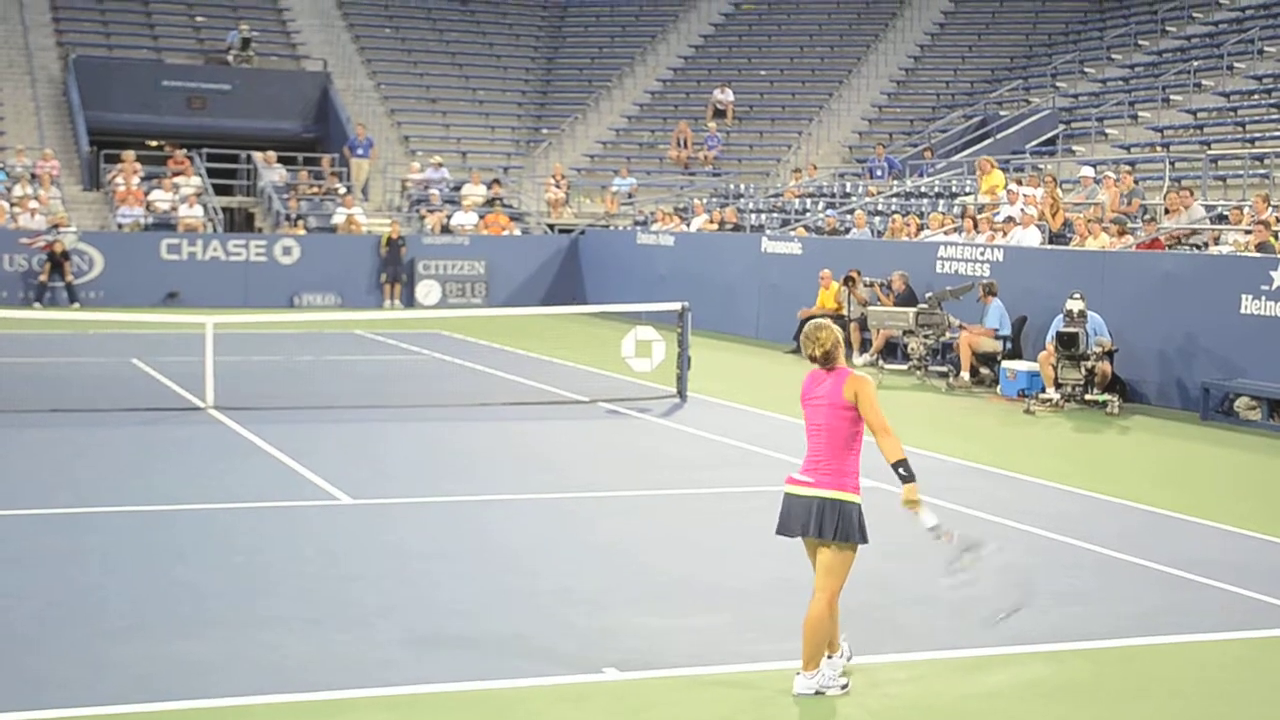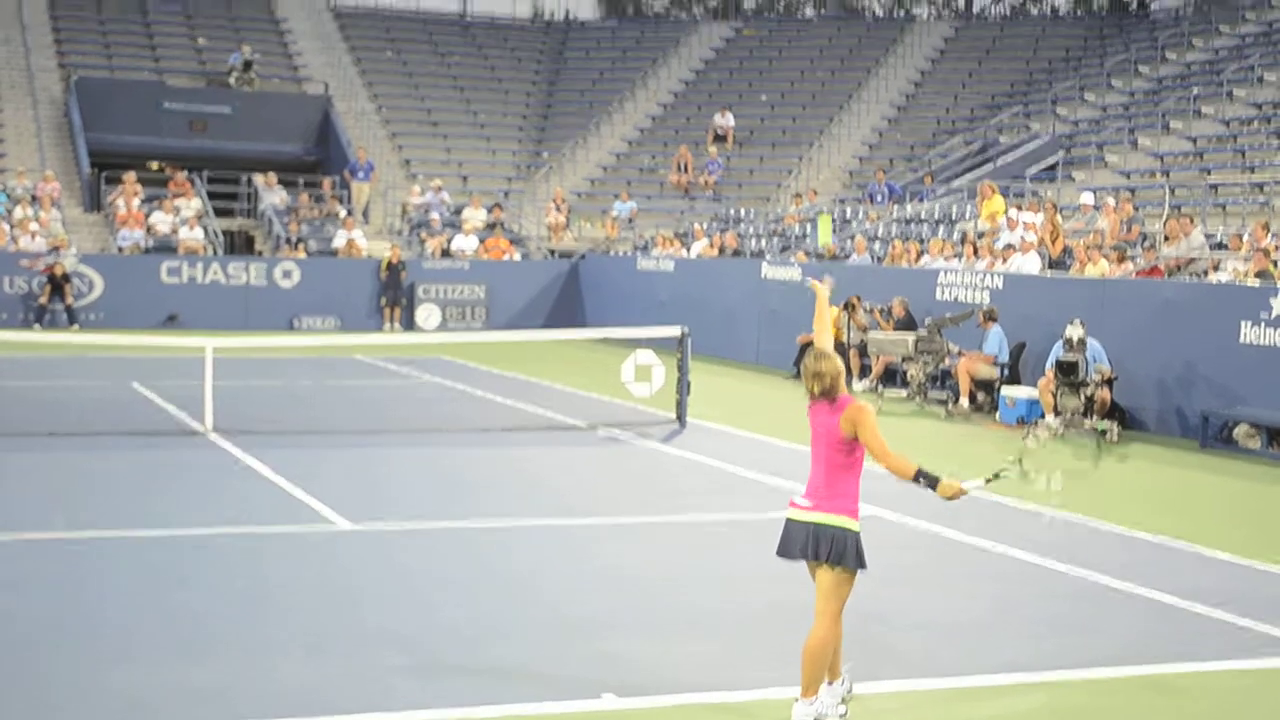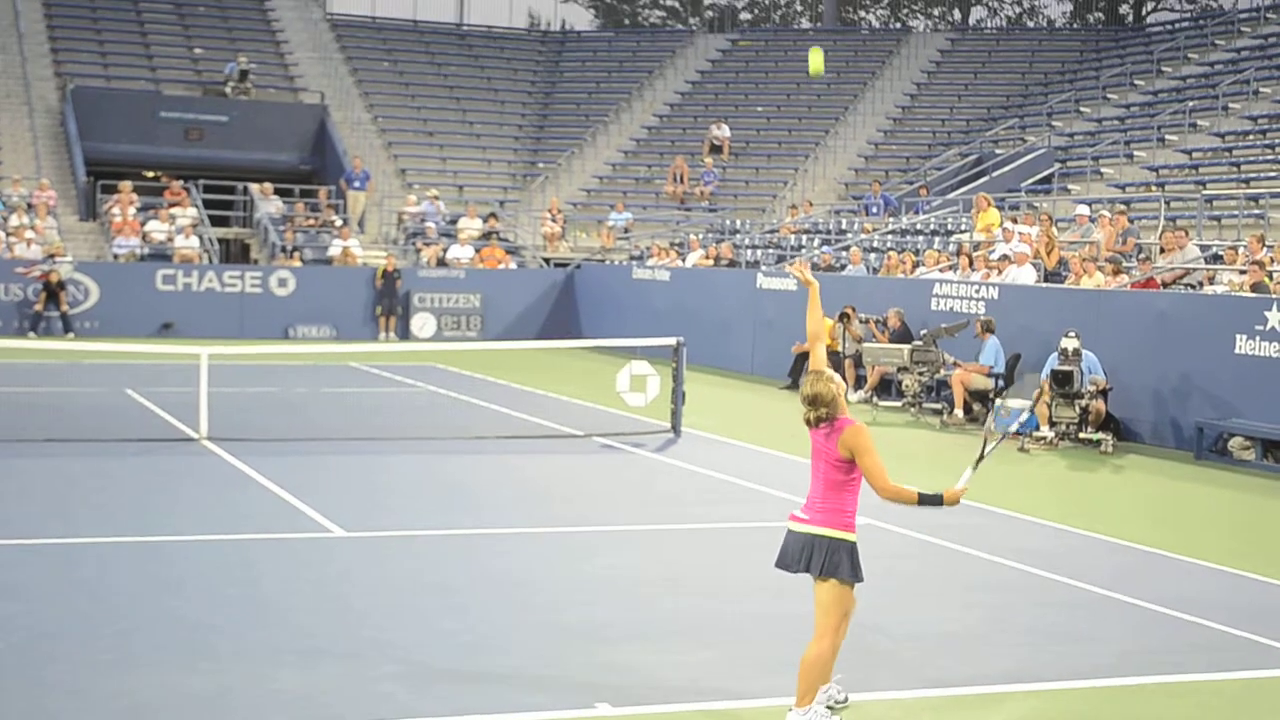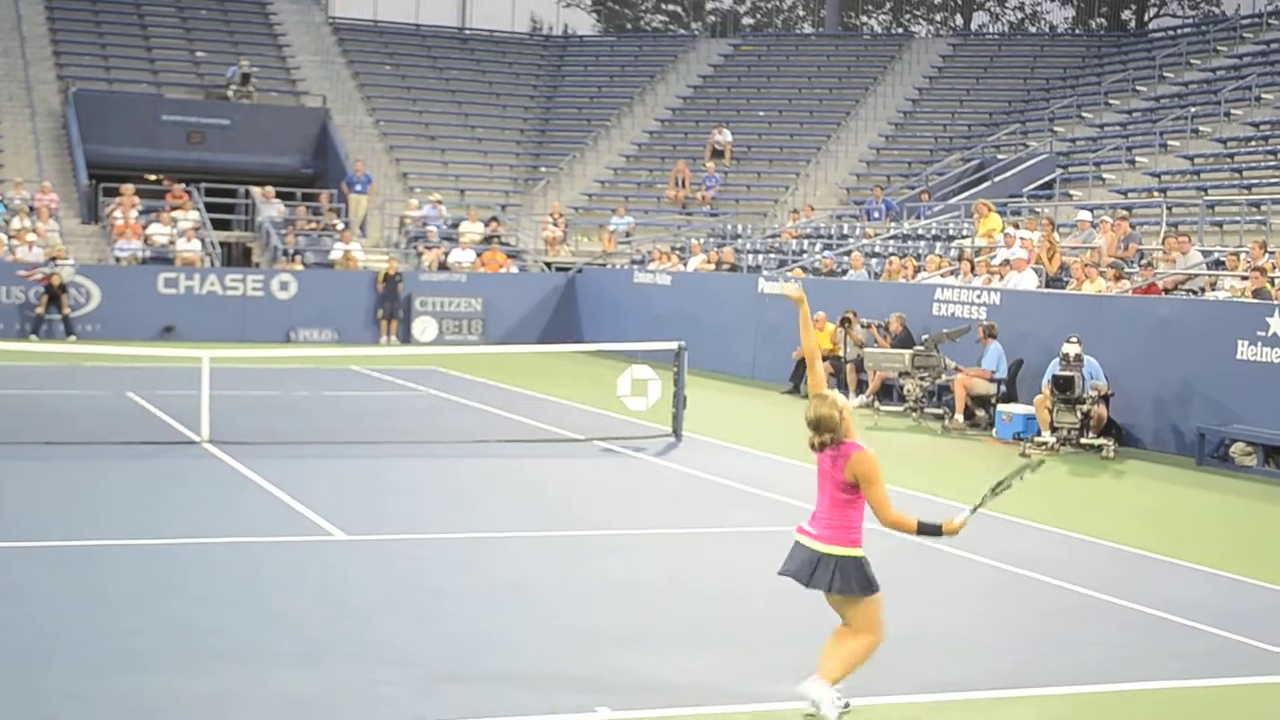
dt=0.2s
person 1, frame 1
left shoulder: (809, 384)
right shoulder: (857, 381)
right elbow: (881, 431)
right wrist: (909, 481)
left hip: (800, 493)
right hip: (835, 500)
left knee: (826, 586)
right knee: (826, 592)
left ankle: (833, 651)
right ankle: (810, 674)
person 1, frame 2
left shoulder: (815, 399)
right shoulder: (855, 411)
left elbow: (821, 342)
right elbow: (887, 458)
left wrist: (822, 298)
right wrist: (938, 484)
left hip: (805, 519)
right hip: (834, 527)
left knee: (831, 608)
right knee: (826, 617)
left ankle: (833, 683)
person 1, frame 3
left shoulder: (817, 419)
right shoulder: (853, 433)
left elbow: (815, 341)
right elbow: (885, 489)
left wrist: (812, 288)
right wrist: (940, 497)
left hip: (805, 529)
right hip: (832, 539)
left knee: (841, 612)
right knee: (827, 629)
person 1, frame 4
left shoulder: (824, 436)
right shoulder: (861, 460)
left elbow: (813, 361)
right elbow: (888, 518)
left wrist: (803, 308)
right wrist: (942, 529)
left hip: (813, 546)
right hip: (840, 556)
left knee: (852, 624)
right knee: (869, 633)
